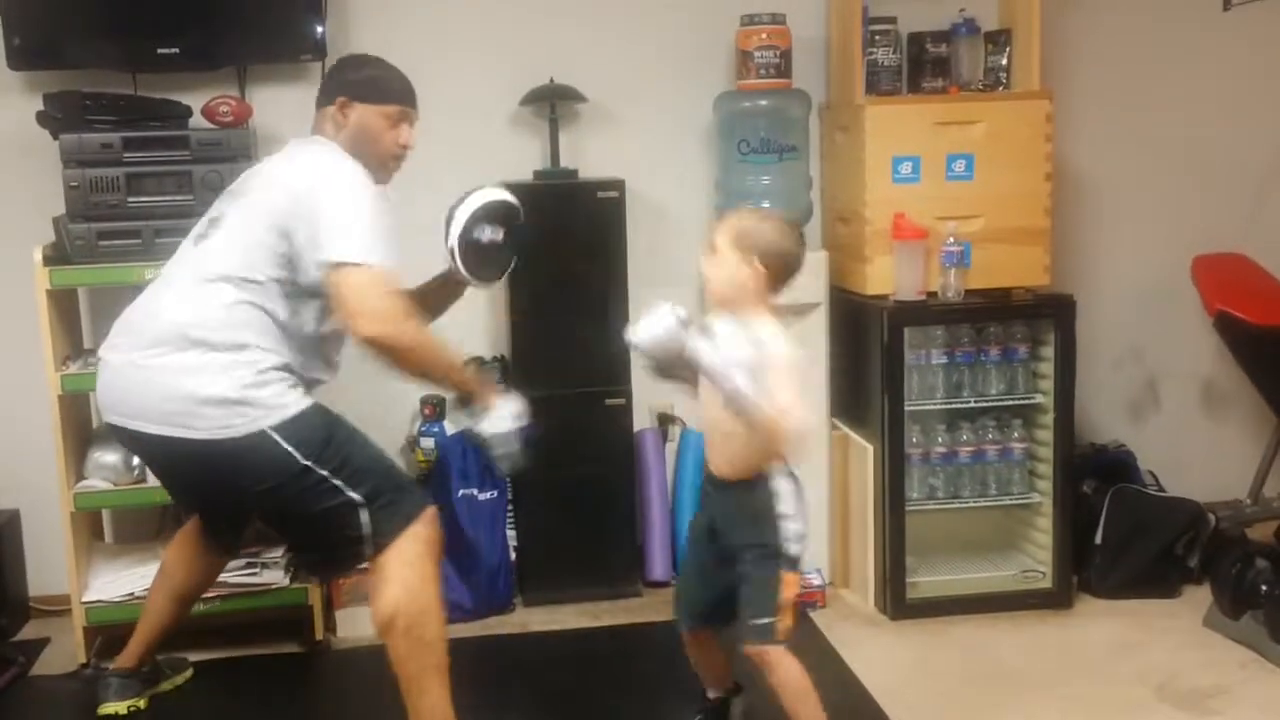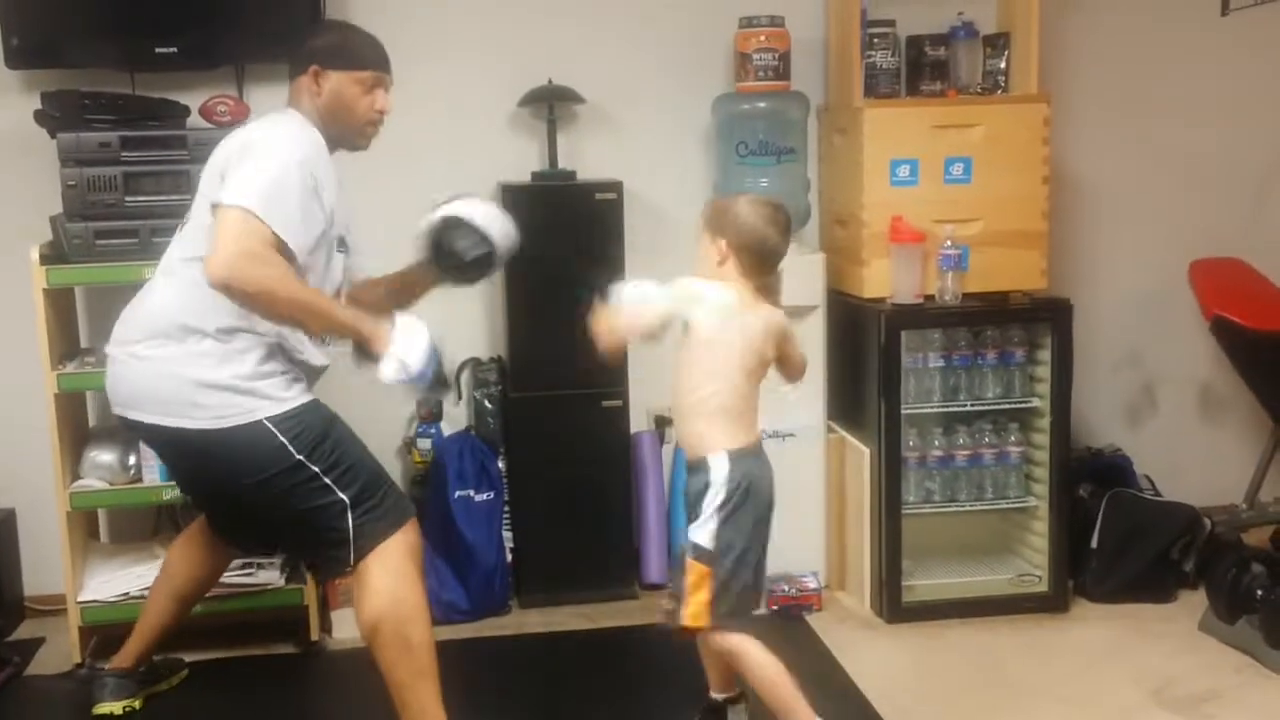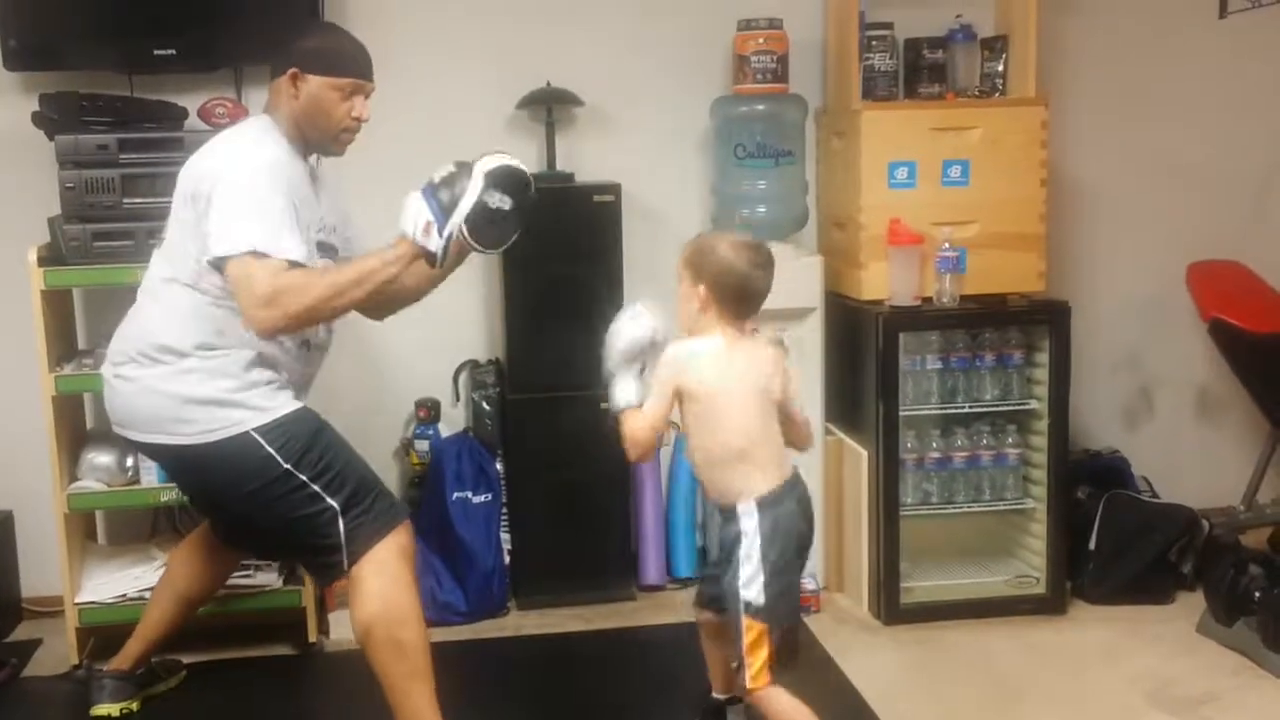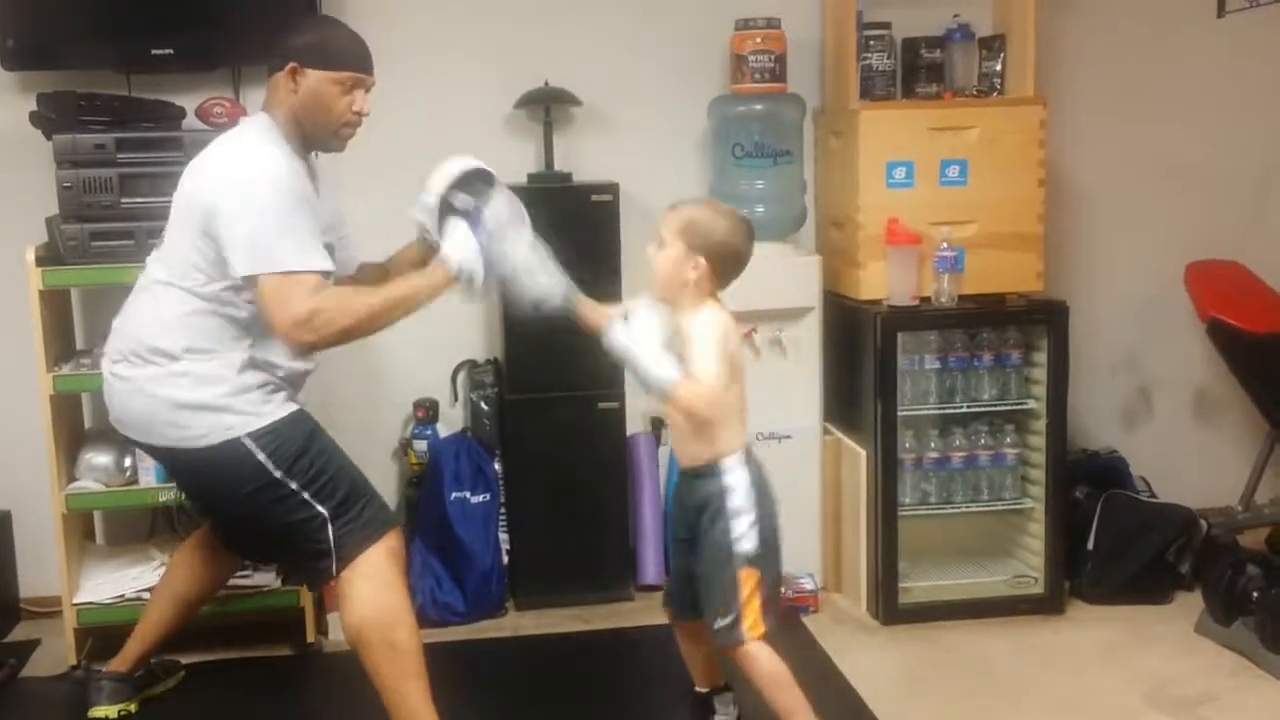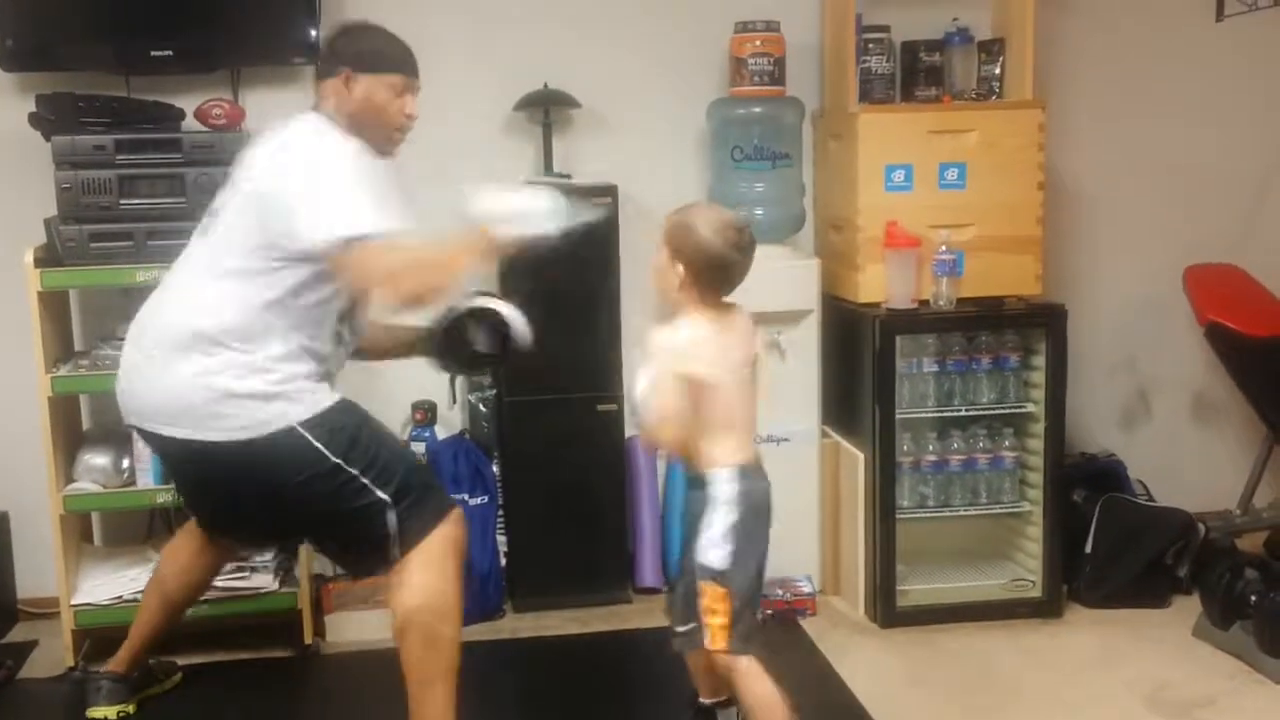
dt=0.3s
person 1, frame 1
left shoulder: (285, 175)
right shoulder: (337, 181)
left elbow: (320, 323)
right elbow: (378, 327)
left wrist: (460, 277)
right wrist: (482, 393)
left hip: (130, 382)
right hip: (211, 396)
left knee: (222, 520)
right knee: (407, 531)
person 1, frame 2
left shoulder: (296, 158)
right shoulder: (285, 146)
left elbow: (325, 306)
right elbow: (235, 264)
left wrist: (426, 273)
right wrist: (371, 327)
left hip: (157, 379)
right hip: (213, 386)
left knee: (234, 519)
right knee: (388, 537)
person 1, frame 3
left shoulder: (295, 174)
right shoulder: (252, 161)
left elbow: (372, 297)
right elbow: (271, 307)
left wrist: (459, 241)
right wrist: (408, 246)
left hip: (168, 392)
right hip: (203, 398)
left knee: (237, 525)
right knee: (381, 543)
person 1, frame 4
left shoulder: (291, 168)
right shoulder: (255, 170)
left elbow: (330, 293)
right elbow: (304, 323)
left wrist: (430, 246)
right wrist: (444, 273)
left hip: (175, 389)
right hip: (198, 395)
left knee: (241, 526)
right knee: (371, 546)
person 1, frame 5
left shoulder: (309, 156)
right shoulder: (331, 160)
left elbow: (331, 321)
right elbow: (397, 283)
left wrist: (429, 342)
right wrist: (490, 235)
left hip: (162, 384)
right hip: (234, 395)
left knee: (224, 523)
right knee: (434, 534)
person 2, frame 1
left shoulder: (770, 345)
right shoulder: (714, 328)
left elbow: (781, 438)
left wrist: (727, 373)
right wrist: (673, 354)
left hip: (762, 502)
right hip: (715, 494)
left knee: (763, 643)
right knee: (695, 624)
person 2, frame 2
left shoulder: (694, 294)
right shoulder: (772, 319)
left elbow: (607, 334)
right elbow: (795, 370)
left wrist: (617, 304)
left hip: (721, 478)
right hip: (742, 468)
left knee: (718, 629)
right knee: (694, 610)
person 2, frame 3
left shoulder: (680, 358)
right shoulder: (770, 354)
left elbow: (637, 444)
right elbow: (802, 437)
left wrist: (624, 376)
left hip: (757, 522)
right hip: (784, 503)
left knee: (756, 678)
right knee: (713, 616)
person 2, frame 4
left shoulder: (710, 326)
right shoulder: (683, 314)
left elbow: (702, 405)
right elbow: (613, 322)
left wrist: (649, 360)
right wrist: (560, 293)
left hip: (728, 486)
right hip: (694, 482)
left knee: (742, 638)
right knee: (684, 608)
person 2, frame 5
left shoulder: (671, 344)
right shoulder: (737, 322)
left elbow: (667, 438)
left wrist: (652, 390)
left hip: (725, 494)
right hip: (740, 483)
left knee: (727, 647)
right knee: (688, 621)
